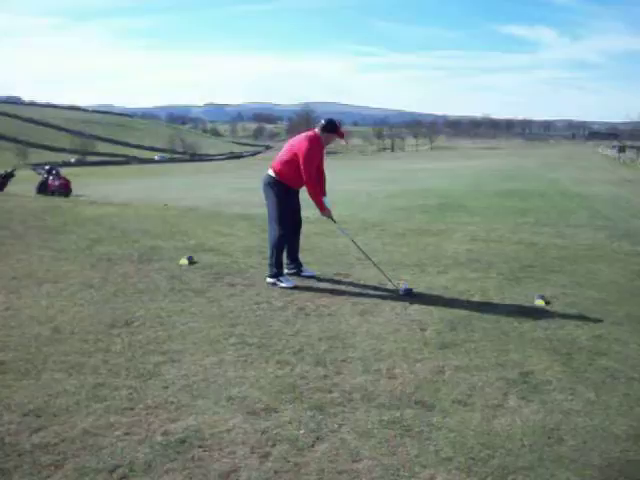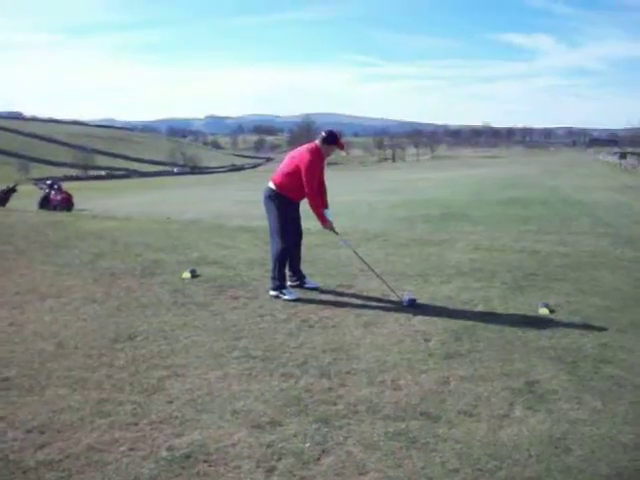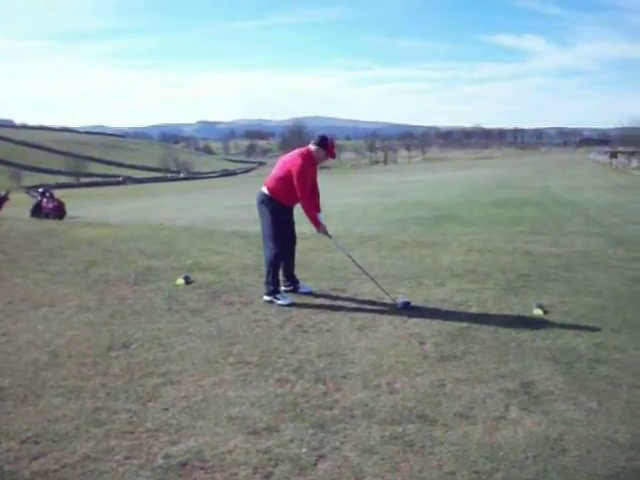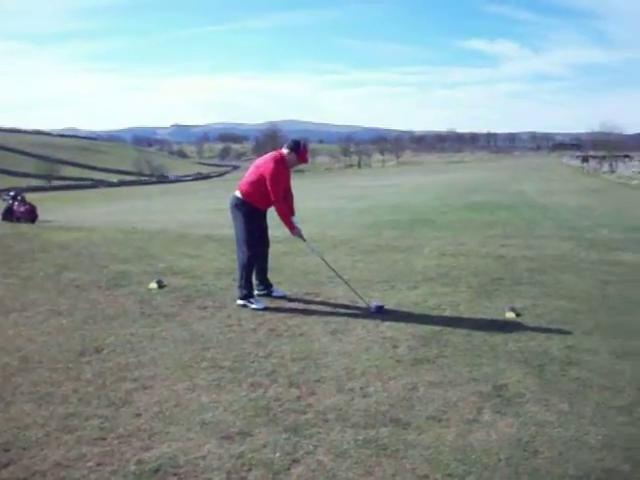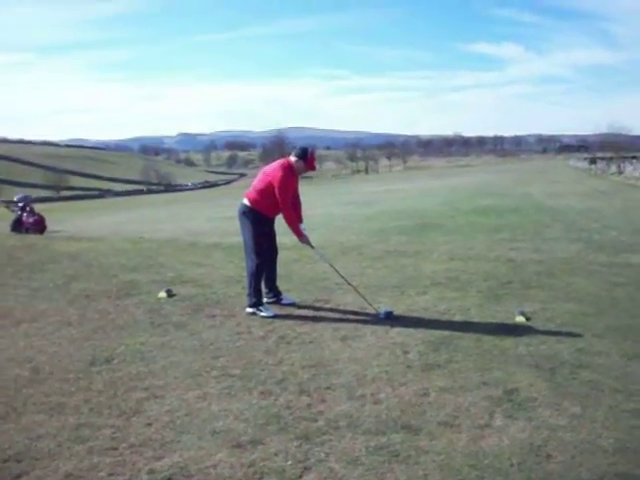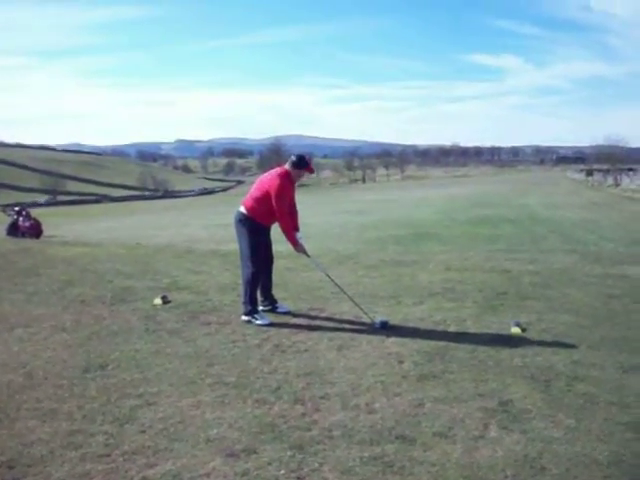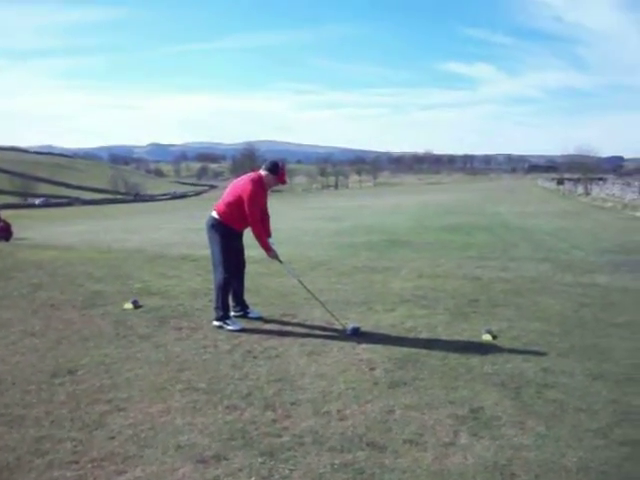
dt=0.5s
person 1, frame 1
left shoulder: (317, 144)
right shoulder: (307, 146)
left elbow: (319, 173)
right elbow: (309, 181)
left wrist: (324, 200)
right wrist: (322, 207)
left hip: (289, 186)
right hip: (276, 184)
left knee: (295, 225)
right knee: (280, 228)
left ankle: (293, 265)
right ankle: (274, 274)
person 1, frame 2
left shoulder: (316, 155)
right shoulder: (309, 158)
left elbow: (320, 185)
right elbow: (311, 193)
left wrist: (326, 212)
right wrist: (323, 220)
left hip: (289, 198)
right hip: (277, 197)
left knee: (295, 238)
right knee: (283, 241)
left ankle: (296, 277)
right ankle: (277, 286)
person 1, frame 3
left shoulder: (310, 161)
right shoulder: (300, 162)
left elbow: (313, 190)
right elbow: (304, 197)
left wrist: (319, 216)
right wrist: (317, 224)
left hip: (283, 203)
right hip: (270, 202)
left knee: (289, 243)
right knee: (276, 246)
left ankle: (289, 282)
right ankle: (271, 291)
person 1, frame 4
left shoulder: (283, 164)
right shoulder: (274, 166)
left elbow: (287, 194)
right elbow: (278, 201)
left wrist: (293, 219)
right wrist: (292, 227)
left hip: (256, 207)
right hip: (244, 206)
left knee: (262, 247)
right knee: (248, 250)
left ankle: (263, 286)
right ankle: (244, 295)
person 1, frame 5
left shoulder: (290, 172)
right shoulder: (281, 174)
left elbow: (295, 201)
right elbow: (286, 208)
left wrist: (301, 226)
right wrist: (300, 234)
left hip: (264, 215)
right hip: (252, 214)
left knee: (271, 254)
right knee: (257, 258)
left ankle: (272, 294)
right ankle: (254, 303)
person 1, frame 6
left shoulder: (287, 180)
right shoulder: (279, 183)
left elbow: (291, 209)
right elbow: (282, 217)
left wrist: (297, 234)
right wrist: (295, 244)
left hip: (260, 223)
right hip: (248, 222)
left knee: (267, 262)
right knee: (253, 266)
left ankle: (267, 302)
right ankle: (249, 311)
person 1, frame 7
left shoulder: (260, 186)
right shoulder: (251, 187)
left elbow: (263, 215)
right elbow: (255, 222)
left wrist: (269, 240)
right wrist: (268, 249)
left hip: (232, 228)
right hip: (220, 227)
left knee: (238, 268)
right knee: (225, 272)
left ankle: (239, 307)
right ankle: (221, 316)
